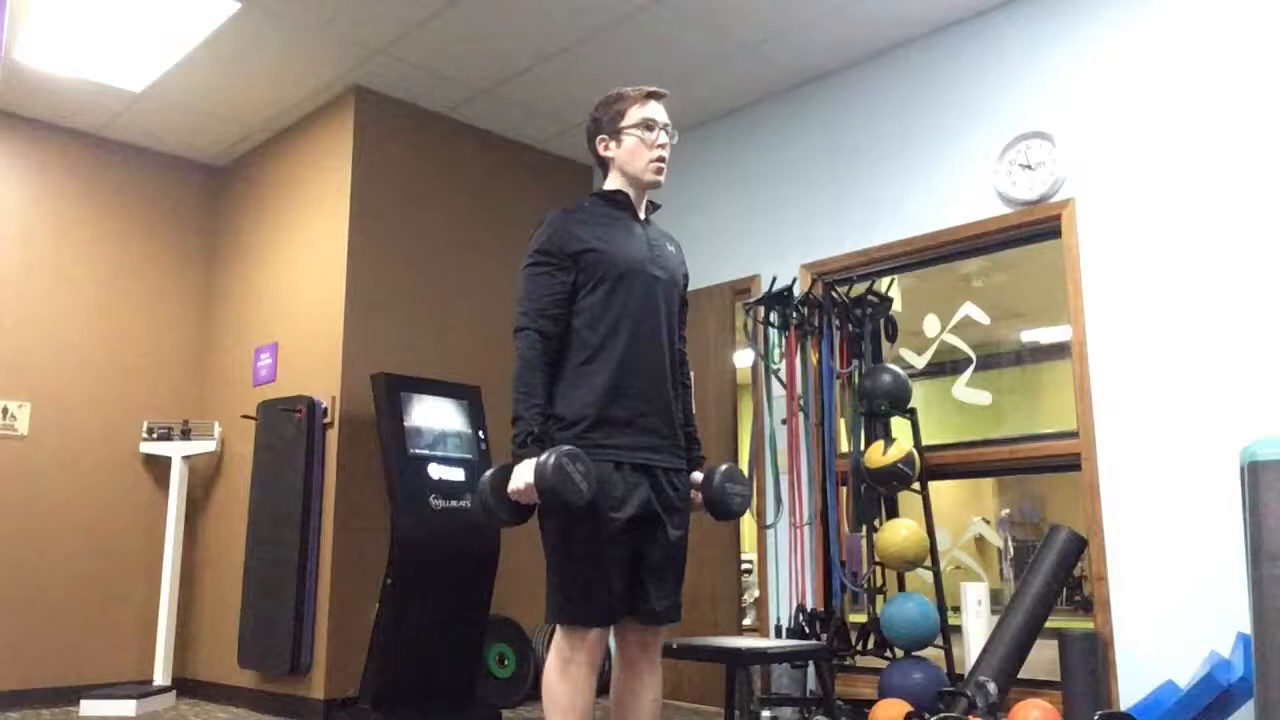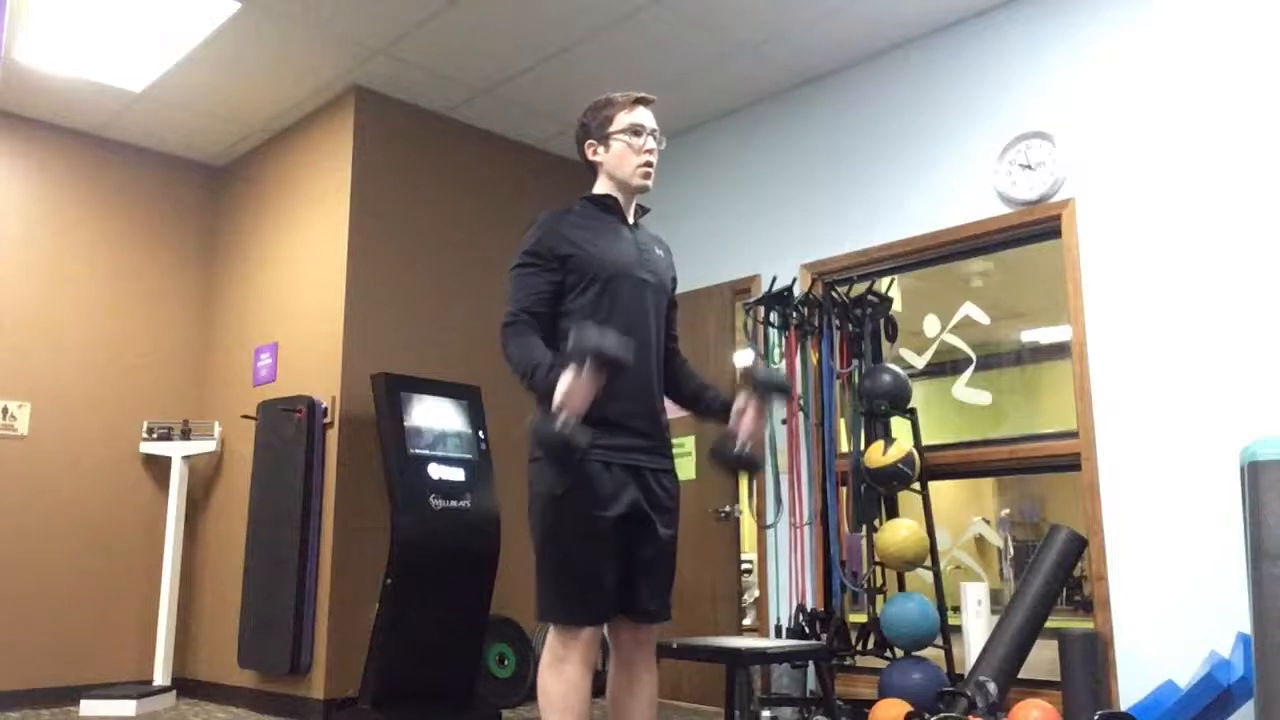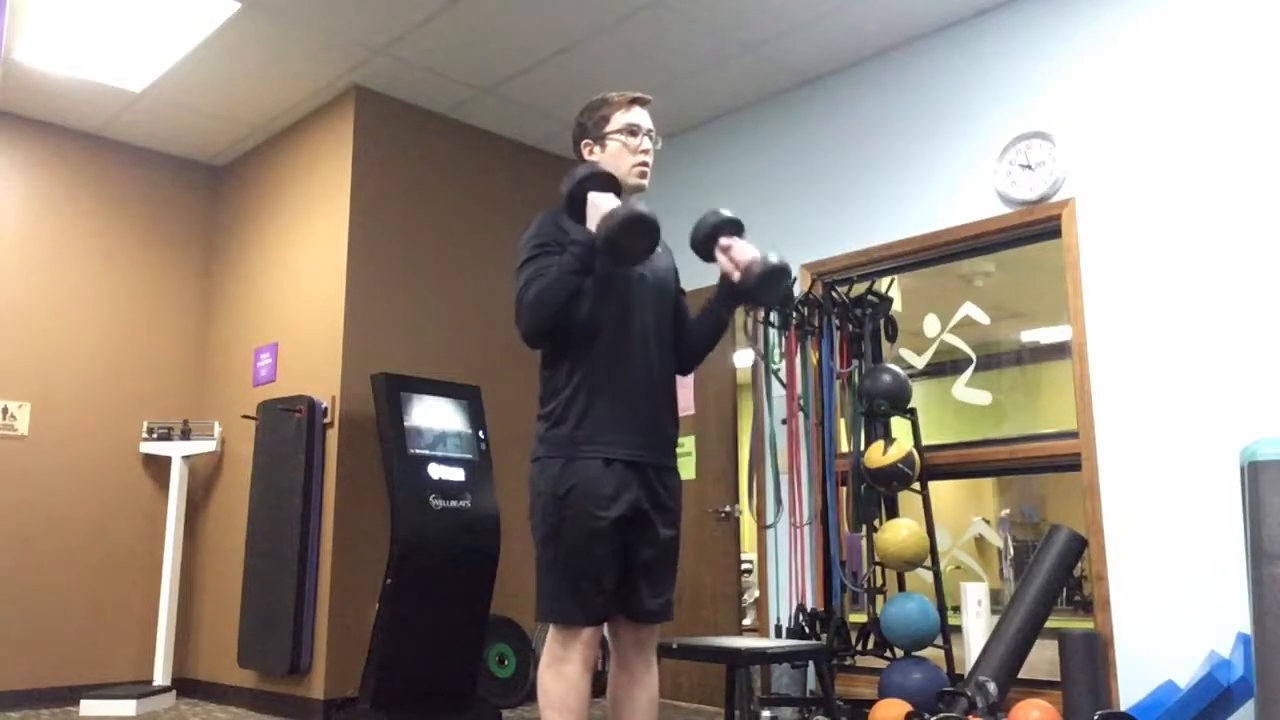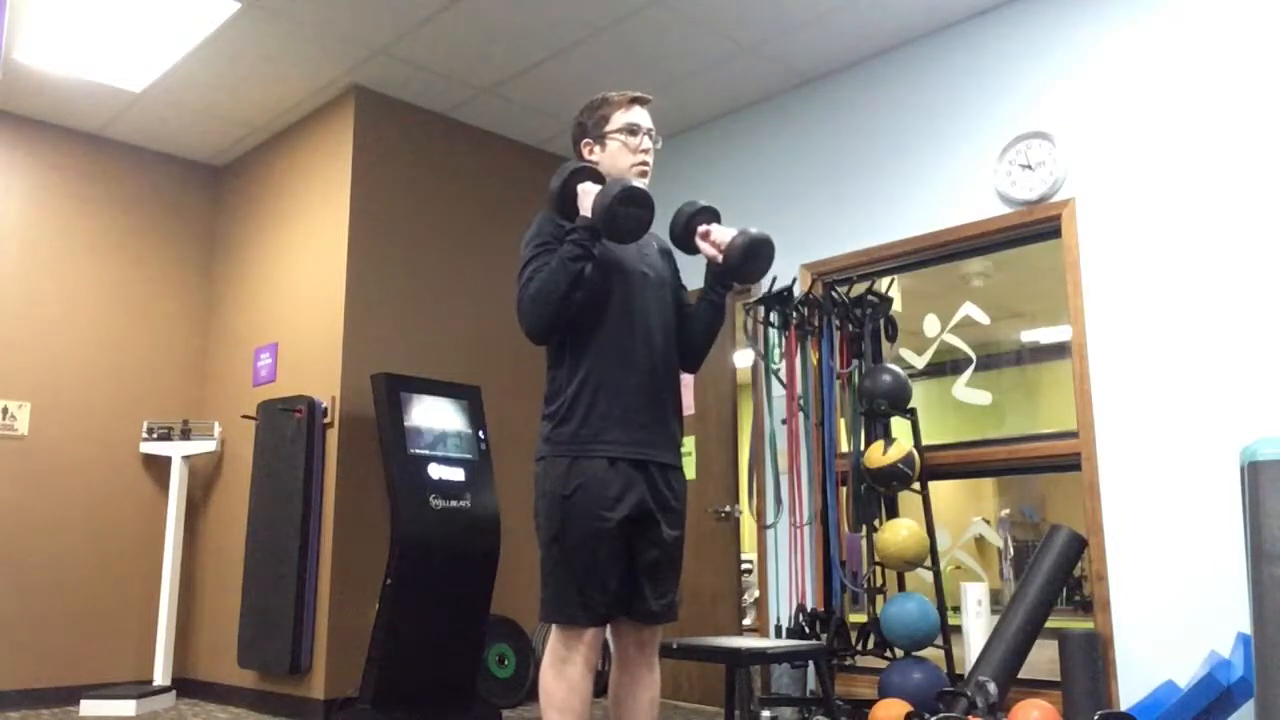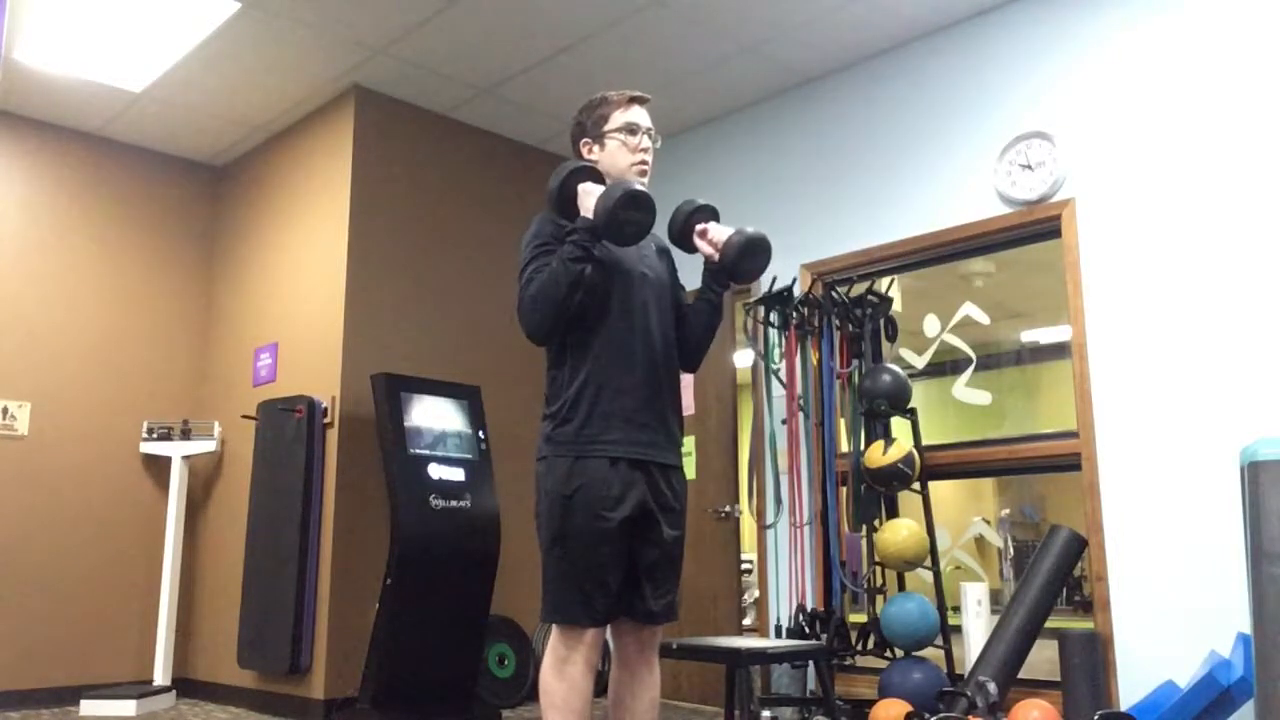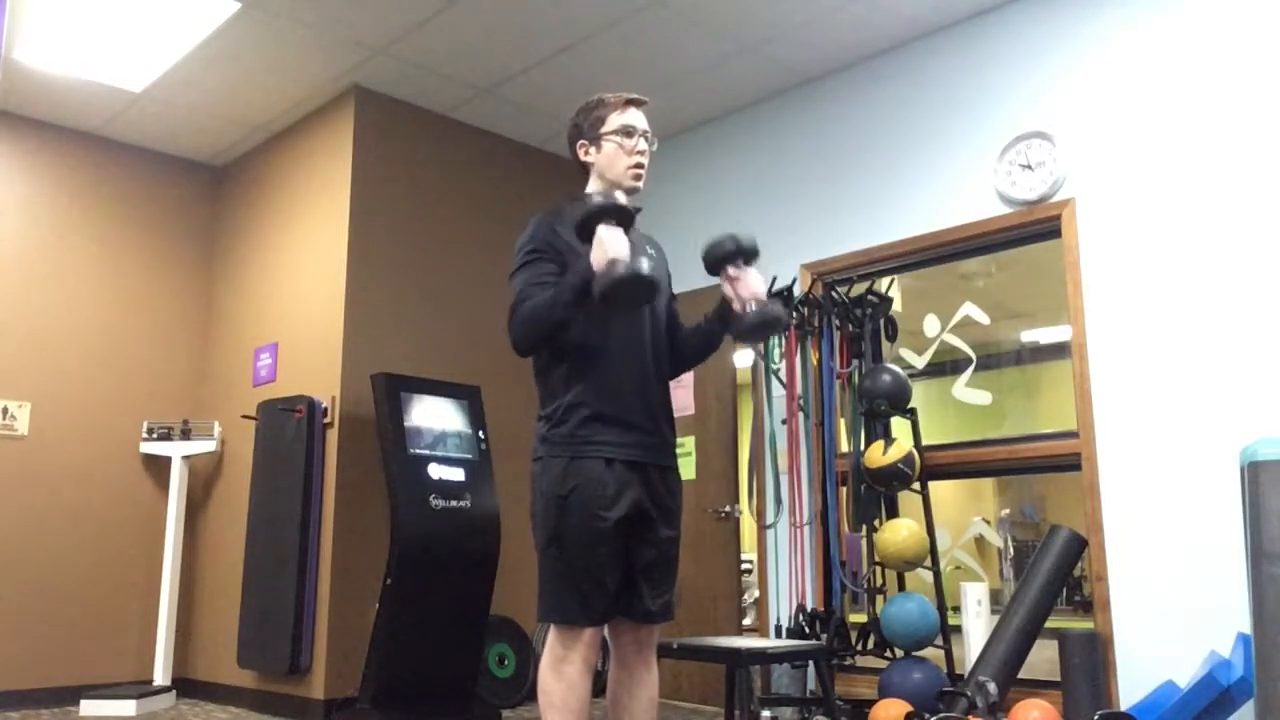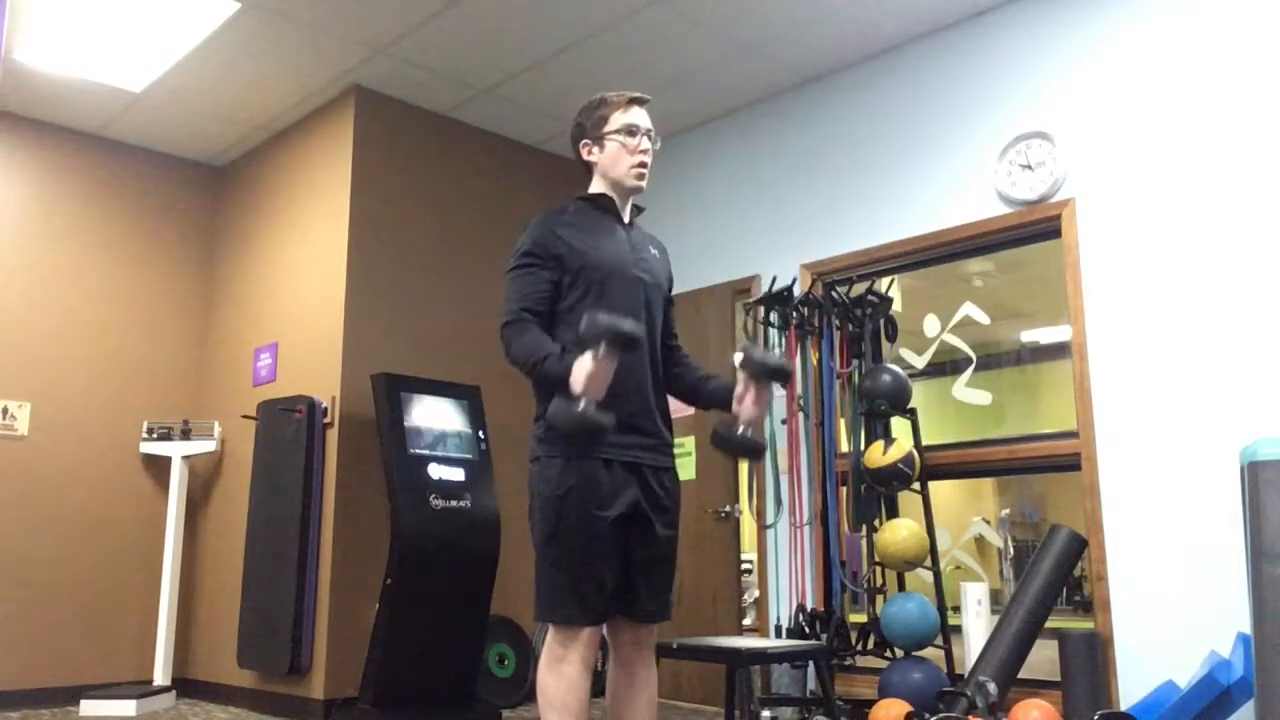
dt=0.4s
person 1, frame 1
left shoulder: (668, 247)
right shoulder: (569, 229)
right elbow: (533, 341)
left wrist: (694, 458)
right wrist: (528, 447)
left hip: (660, 467)
right hip: (589, 462)
left knee: (646, 633)
right knee: (581, 630)
person 1, frame 2
left shoulder: (657, 249)
right shoulder: (558, 231)
right elbow: (518, 330)
left wrist: (722, 407)
right wrist: (553, 377)
left hip: (650, 464)
right hip: (580, 459)
left knee: (640, 632)
right knee: (575, 628)
person 1, frame 3
left shoulder: (655, 248)
right shoulder: (559, 227)
left elbow: (681, 354)
right elbow: (533, 321)
left wrist: (729, 291)
right wrist: (589, 242)
left hip: (652, 462)
right hip: (580, 459)
left knee: (640, 631)
right knee: (575, 629)
person 1, frame 4
left shoulder: (657, 247)
right shoulder: (559, 225)
left elbow: (689, 352)
right elbow: (536, 318)
left wrist: (719, 275)
right wrist: (586, 232)
left hip: (657, 461)
right hip: (584, 457)
left knee: (642, 633)
right knee: (578, 630)
person 1, frame 5
left shoulder: (655, 246)
right shoulder: (559, 226)
left elbow: (687, 352)
right elbow: (537, 319)
left wrist: (716, 274)
right wrist: (587, 232)
left hip: (657, 460)
right hip: (585, 457)
left knee: (642, 633)
right knee: (578, 630)
person 1, frame 6
left shoulder: (651, 249)
right shoulder: (554, 229)
right elbow: (524, 329)
left wrist: (725, 313)
right wrist: (589, 274)
left hip: (651, 461)
right hip: (580, 458)
left knee: (640, 631)
right knee: (576, 630)
person 1, frame 7
left shoulder: (653, 250)
right shoulder: (554, 231)
right elbow: (516, 332)
left wrist: (726, 391)
right wrist: (566, 369)
left hip: (650, 462)
right hip: (579, 458)
left knee: (639, 632)
right knee: (574, 629)
